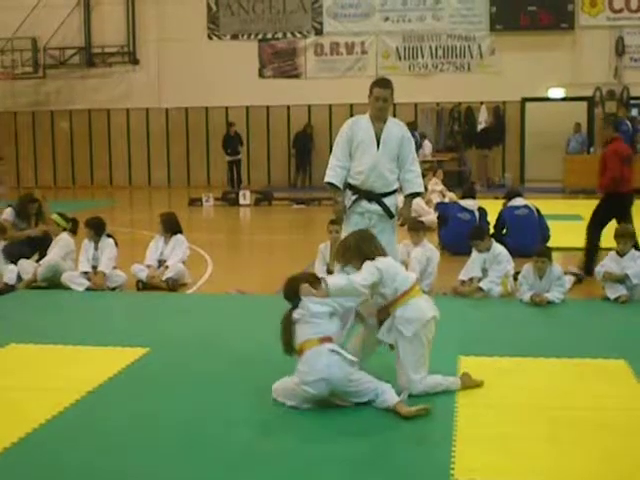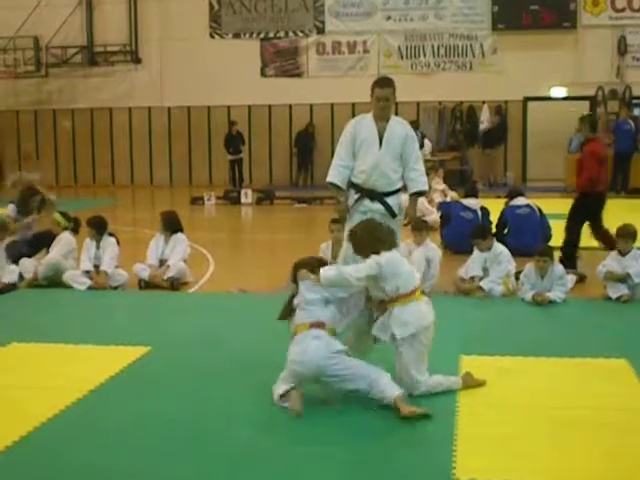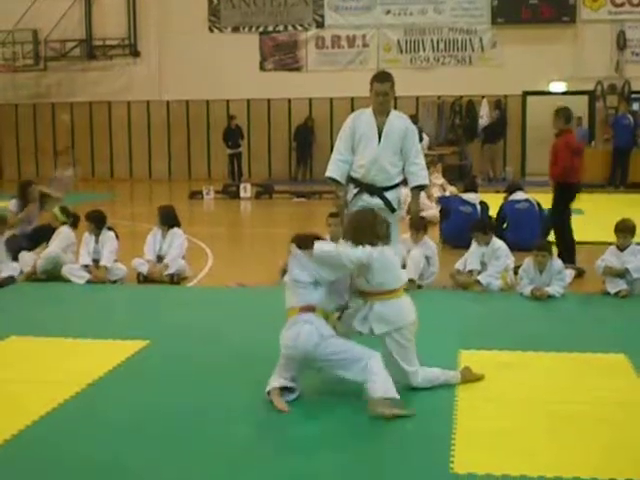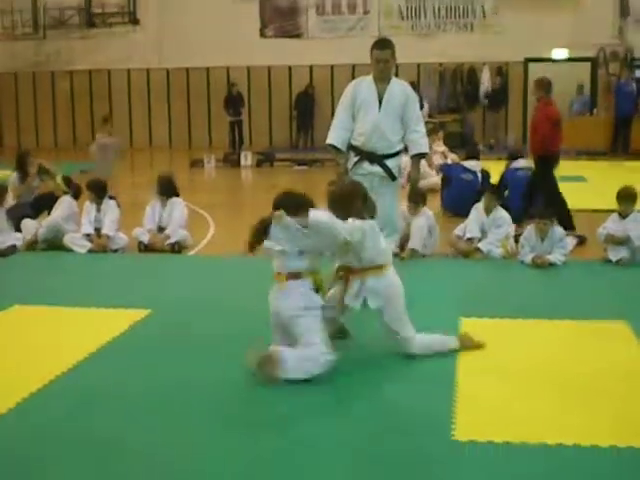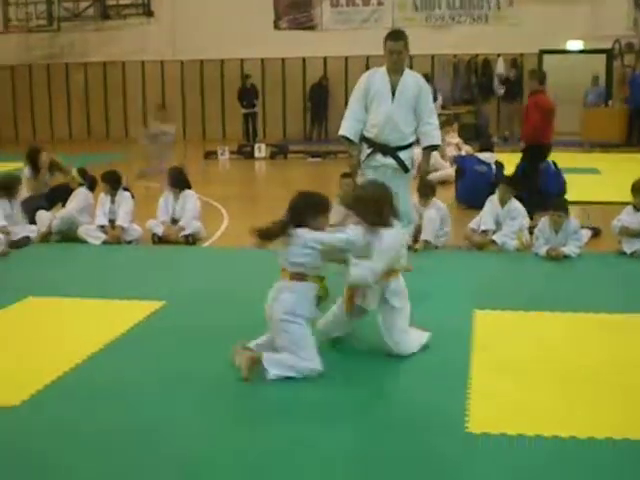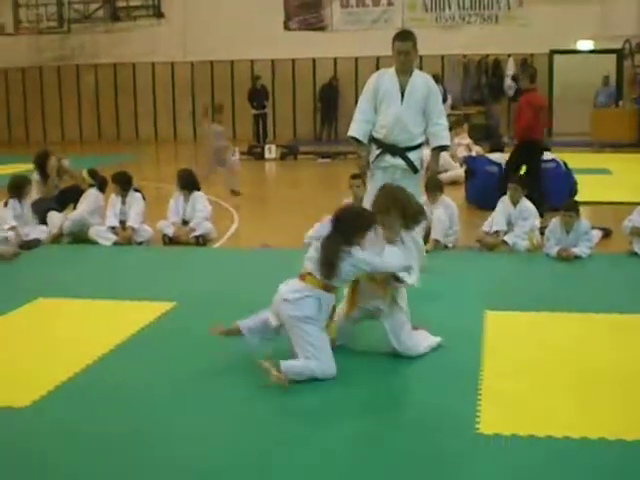
dt=0.2s
person 1, frame 1
left shoulder: (400, 131)
right shoulder: (352, 126)
left elbow: (409, 169)
right elbow: (338, 164)
left wrist: (407, 204)
right wrist: (338, 198)
left hip: (386, 204)
right hip: (356, 203)
person 1, frame 2
left shoulder: (404, 130)
right shoulder: (356, 125)
left elbow: (414, 168)
right elbow: (342, 163)
left wrist: (413, 203)
right wrist: (341, 197)
left hip: (389, 204)
right hip: (359, 202)
left knee: (389, 255)
right knee: (352, 253)
person 1, frame 3
left shoulder: (404, 124)
right shoulder: (355, 120)
left elbow: (414, 162)
right elbow: (341, 157)
left wrist: (415, 198)
right wrist: (340, 192)
left hip: (388, 197)
right hip: (358, 195)
person 1, frame 4
left shoulder: (405, 91)
right shoulder: (356, 87)
left elbow: (415, 129)
right elbow: (342, 124)
left wrist: (415, 166)
right wrist: (340, 159)
left hip: (389, 165)
right hip: (359, 163)
left knee: (388, 218)
person 1, frame 5
left shoulder: (418, 83)
right shoulder: (369, 79)
left elbow: (427, 121)
right elbow: (355, 116)
left wrist: (426, 157)
right wrist: (353, 150)
left hip: (401, 157)
right hip: (372, 155)
left knee: (402, 210)
person 1, frame 6
left shoulder: (426, 84)
right shoulder: (378, 79)
left elbow: (437, 122)
right elbow: (363, 117)
left wrist: (435, 157)
right wrist: (362, 151)
left hip: (411, 158)
right hip: (381, 157)
person 2, frame 1
left shoulder: (373, 267)
right shoulder: (384, 263)
left elbow: (354, 284)
left wrist: (322, 291)
left hip: (415, 319)
right hip: (406, 315)
left knee: (411, 386)
left ankle: (459, 382)
person 2, frame 2
left shoulder: (378, 263)
right shoulder: (391, 256)
left elbow: (352, 275)
left wrist: (318, 277)
left hip: (411, 319)
right hip: (409, 314)
left knee: (414, 385)
left ankle: (462, 382)
person 2, frame 3
left shoulder: (370, 254)
right shoulder: (382, 250)
left elbow: (340, 255)
left wrist: (310, 249)
left hip: (393, 314)
left knee: (414, 377)
right knee: (342, 324)
left ankle: (460, 376)
person 2, frame 4
left shoulder: (360, 228)
right shoulder: (362, 223)
left elbow: (332, 225)
left hip: (381, 286)
right hip: (359, 281)
left knee: (410, 343)
right knee: (327, 308)
left ankle: (457, 342)
person 2, frame 5
left shoulder: (392, 236)
right shoulder: (366, 226)
left elbow: (369, 273)
left hip: (388, 290)
right hip: (360, 287)
left knee: (401, 347)
right knee: (324, 330)
left ankle: (413, 333)
person 2, frame 6
left shoulder: (409, 237)
right shoulder: (368, 228)
left hip: (389, 297)
right hip: (362, 291)
left knee: (410, 349)
right knee: (328, 339)
left ankle: (419, 335)
person 3, frame 1
left shoulder: (297, 316)
right shoulder: (312, 302)
left hip: (309, 373)
right hip: (333, 364)
left knee: (278, 389)
right knee: (376, 387)
right ankle: (401, 407)
person 3, frame 2
right shoulder: (310, 287)
left hip: (298, 354)
right hip: (321, 351)
left knee: (285, 384)
right knee: (375, 376)
left ankle: (291, 395)
right ankle: (403, 407)
person 3, frame 3
left shoulder: (301, 275)
right shoulder: (301, 268)
right elbow: (336, 273)
left hip: (291, 337)
right hip: (313, 334)
left knee: (282, 377)
right knee: (370, 360)
left ankle: (276, 392)
right ankle: (381, 403)
person 3, frame 4
left shoulder: (282, 232)
right shoulder: (291, 233)
left hip: (280, 297)
right hip: (298, 298)
left knee: (284, 344)
right knee: (321, 357)
left ankle: (274, 357)
right ankle: (273, 359)
person 3, frame 5
left shoulder: (294, 232)
right shoulder: (309, 238)
right elbow: (347, 240)
right wrist: (359, 228)
left hip: (282, 299)
right hip: (289, 306)
left knee: (281, 337)
right knee: (310, 366)
left ankle: (250, 348)
right ankle: (255, 358)
person 3, frame 6
left shoulder: (326, 235)
right shoulder: (355, 257)
right elbow: (396, 263)
right wrist: (390, 249)
left hip: (289, 294)
right hip: (302, 306)
left knee: (275, 320)
right knee: (326, 370)
right ankle: (277, 367)
person 4, frame 1
left shoulder: (612, 149)
right shoulder: (624, 148)
left elbow: (613, 174)
left wrist: (603, 188)
left hip: (614, 195)
right hip: (626, 194)
left knee: (594, 227)
left ankle: (588, 267)
person 4, frame 2
left shoulder: (589, 150)
right shoulder: (599, 147)
left elbow: (589, 175)
left wrist: (579, 187)
left hip: (589, 195)
right hip: (599, 193)
left knee: (572, 228)
right knee: (597, 229)
left ankle: (568, 265)
person 4, frame 3
left shoulder: (563, 141)
right shoulder: (572, 139)
left elbow: (564, 166)
left wrist: (555, 178)
left hip: (565, 185)
right hip: (572, 183)
left knee: (560, 222)
right knee: (561, 220)
left ankle: (568, 260)
right ankle: (566, 257)
person 4, frame 4
left shoulder: (542, 111)
right shoulder: (552, 110)
left elbow: (542, 136)
left wrist: (535, 151)
left hip: (543, 156)
right hip: (550, 154)
left knee: (552, 194)
right knee: (534, 189)
left ankle: (569, 228)
person 4, frame 5
left shoulder: (534, 101)
right shoulder: (547, 101)
left elbow: (533, 125)
left wrist: (525, 140)
left hip: (535, 146)
right hip: (544, 144)
left knee: (525, 179)
right knee: (527, 178)
right ankle: (530, 211)
person 4, frame 6
left shoulder: (526, 99)
right shoulder: (541, 99)
left elbow: (526, 123)
left wrist: (517, 137)
left hip: (527, 142)
right hip: (538, 142)
left knee: (509, 172)
right knee: (534, 177)
right ankle: (538, 210)
